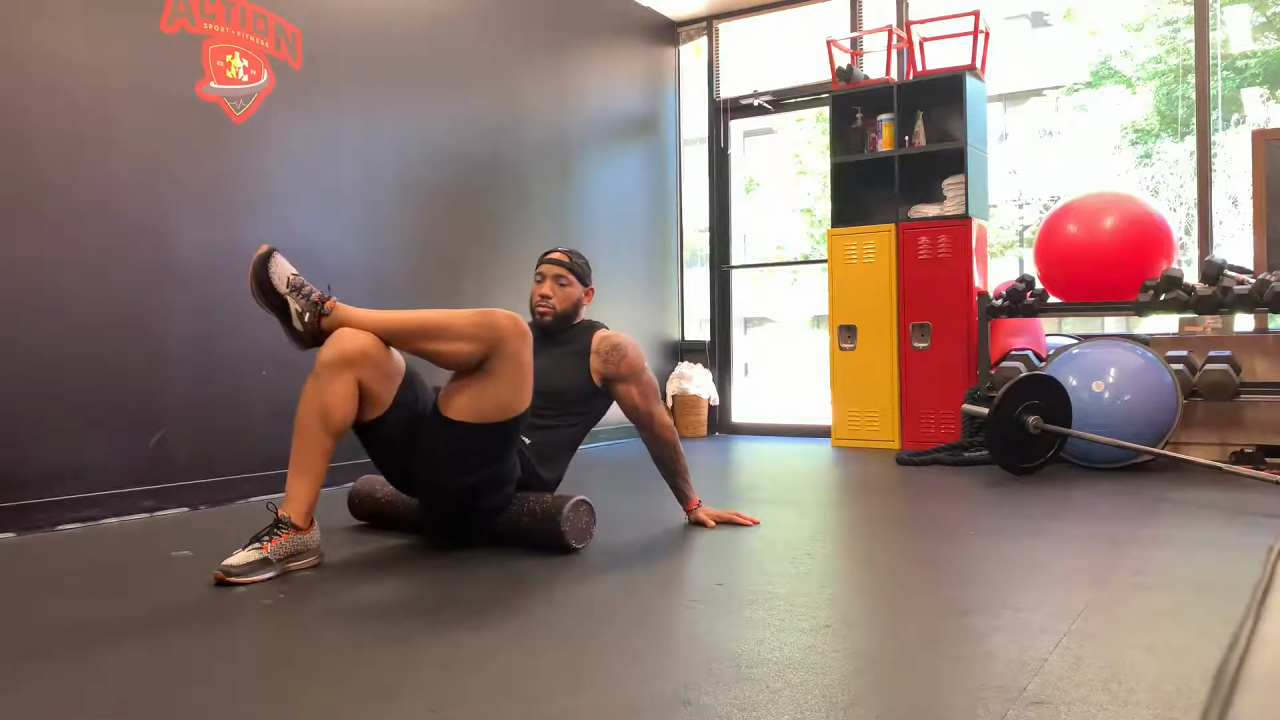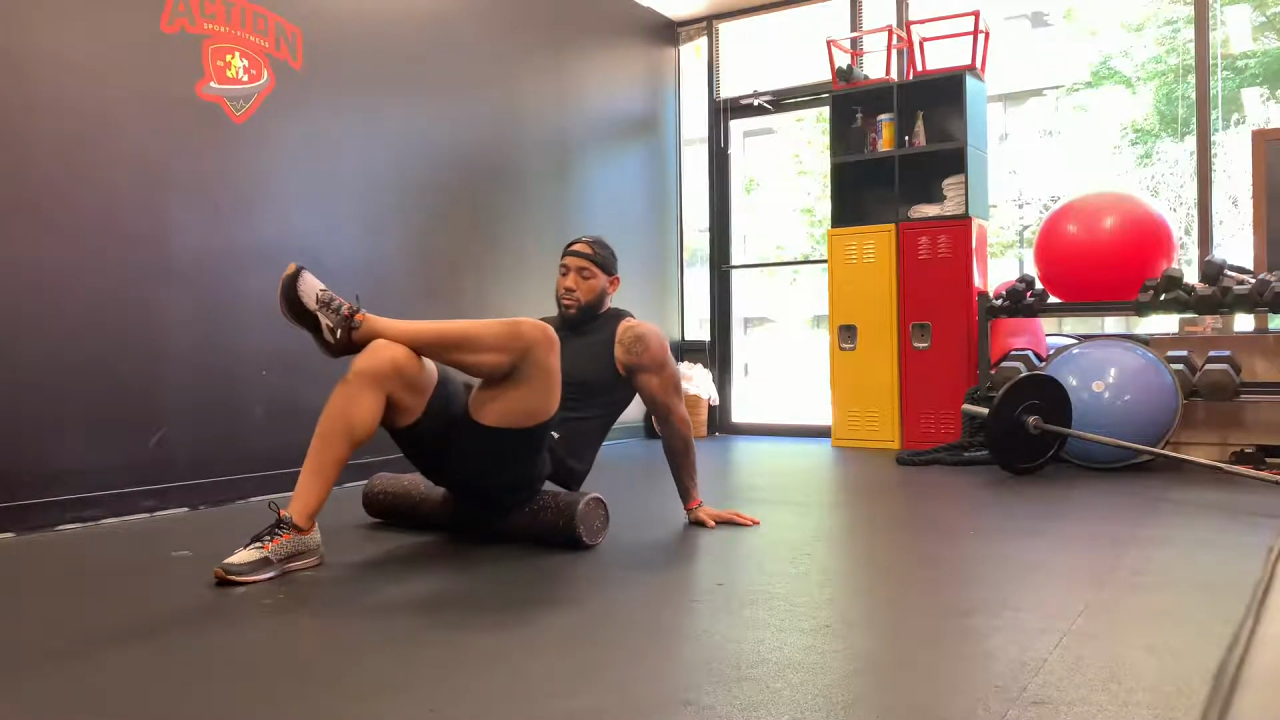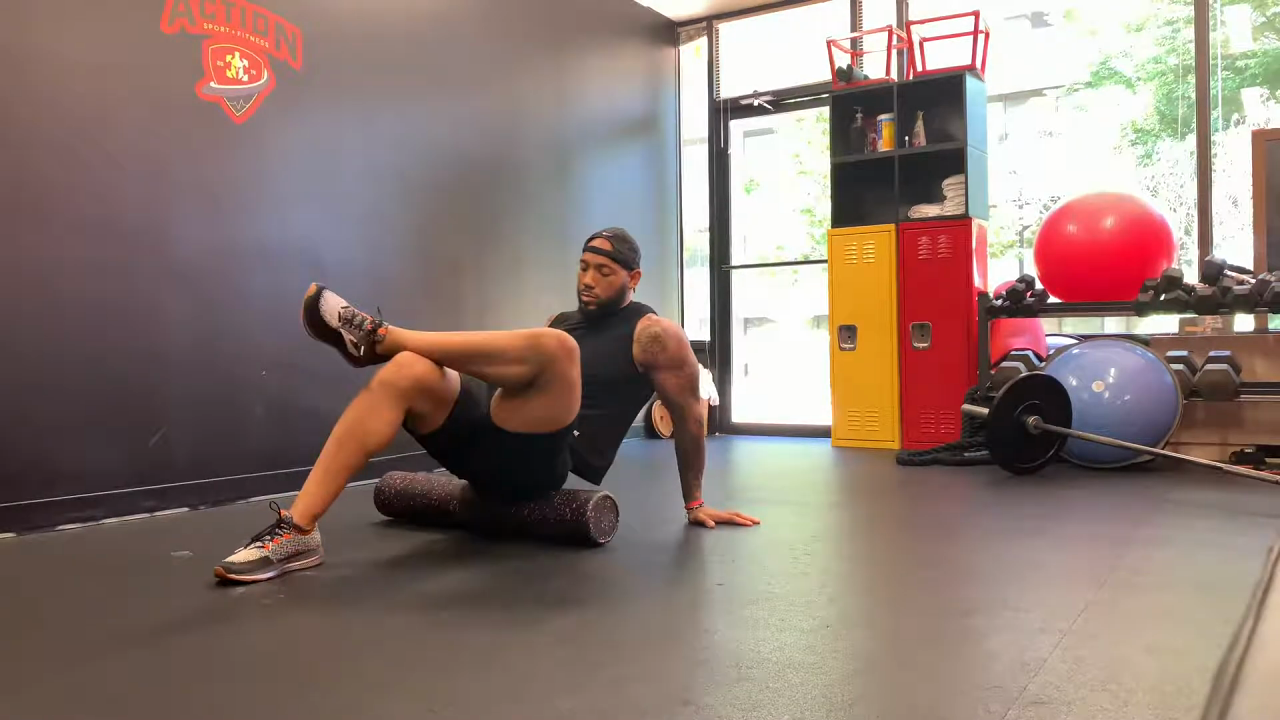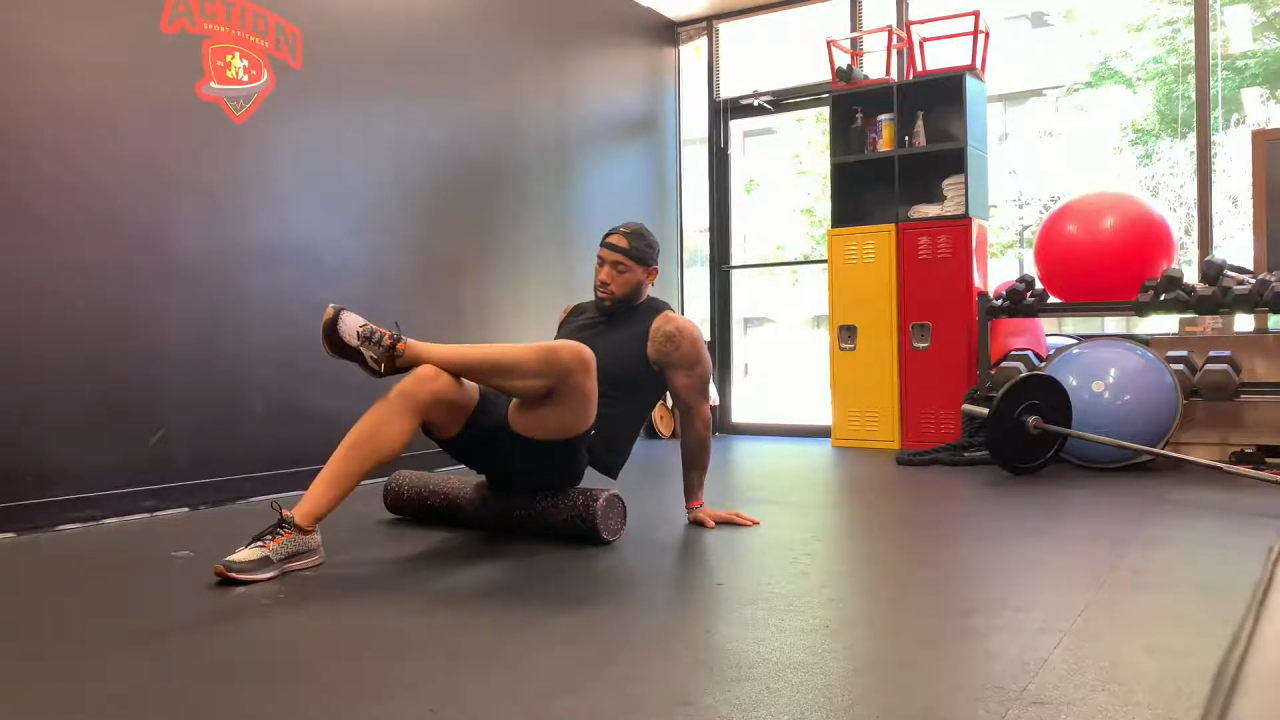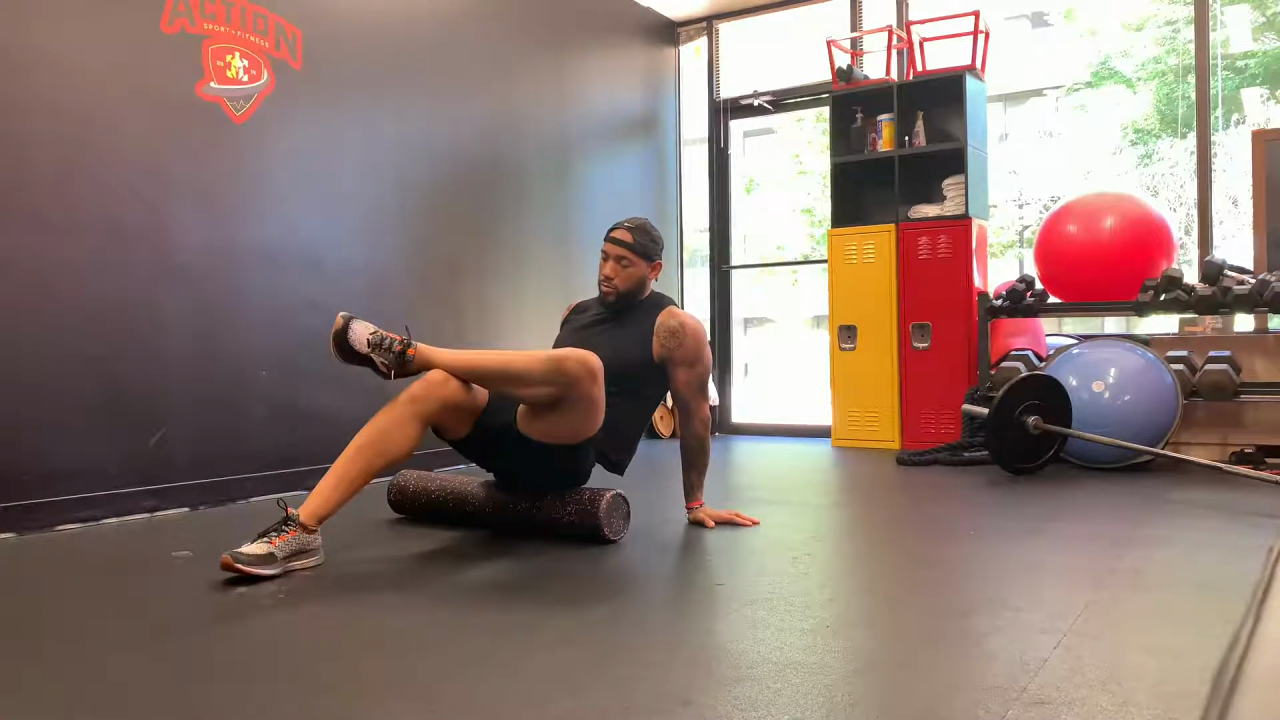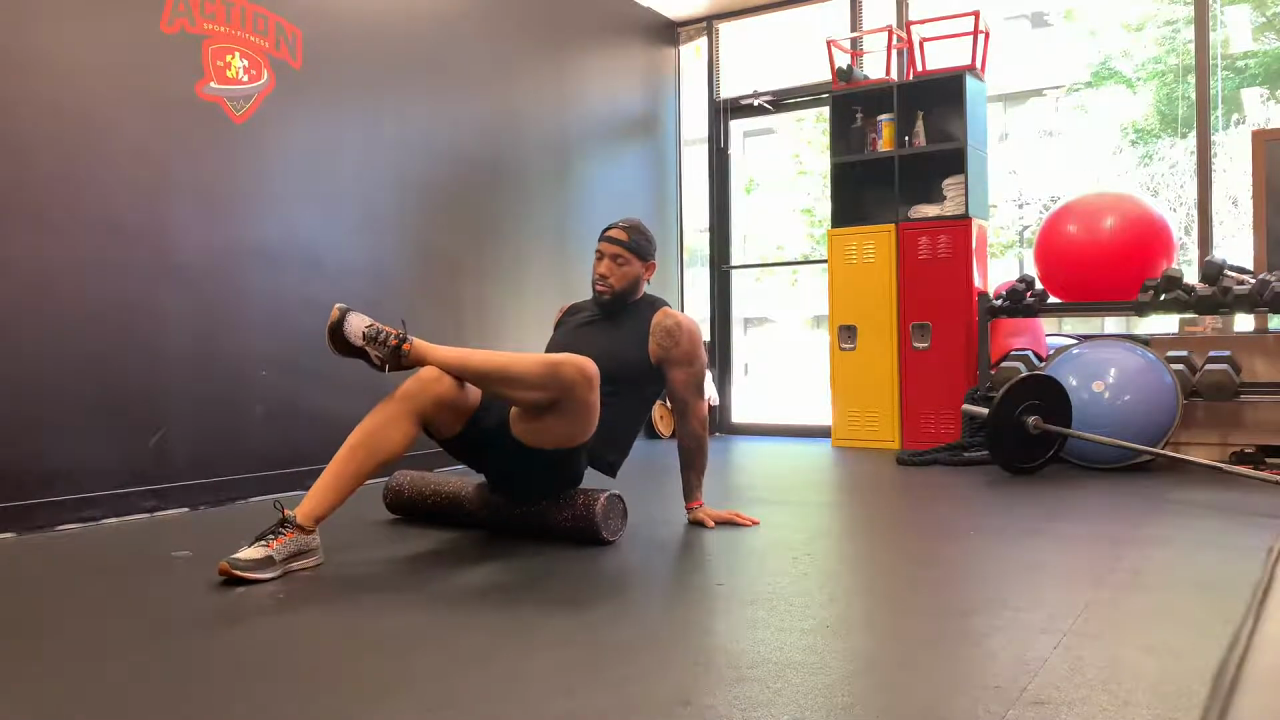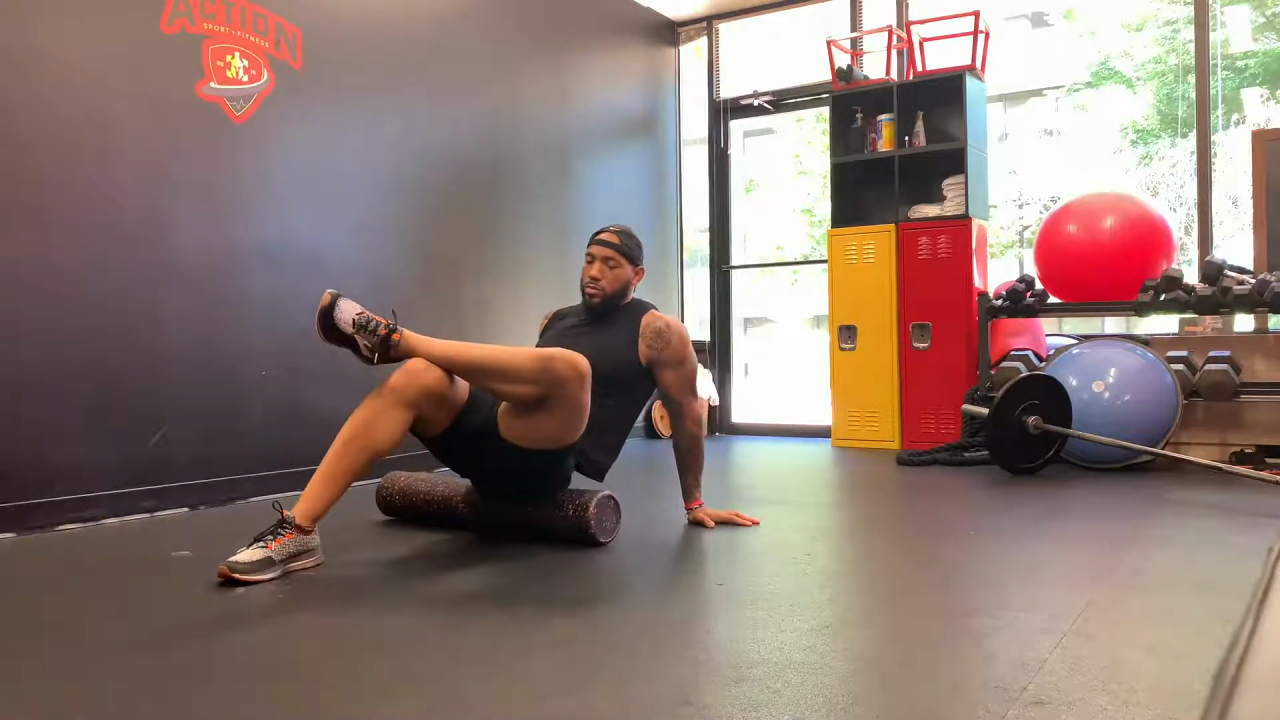
dt=0.3s
person 1, frame 1
left shoulder: (608, 349)
right shoulder: (517, 347)
left elbow: (657, 424)
left wrist: (691, 503)
left hip: (484, 473)
right hip: (430, 449)
left knee: (504, 327)
right knee: (348, 350)
left ankle: (323, 312)
right ankle: (295, 530)
person 1, frame 2
left shoulder: (634, 338)
right shoulder: (550, 328)
left elbow: (673, 417)
left wrist: (692, 502)
left hip: (515, 465)
right hip: (463, 446)
left knee: (532, 336)
right knee: (383, 362)
left ankle: (357, 324)
right ankle: (296, 530)
person 1, frame 3
left shoulder: (653, 335)
right shoulder: (562, 321)
left elbow: (688, 415)
left wrist: (694, 502)
left hip: (539, 461)
right hip: (489, 439)
left knee: (555, 347)
right knee: (407, 372)
left ankle: (381, 335)
right ankle: (297, 530)
person 1, frame 4
left shoulder: (670, 333)
right shoulder: (576, 314)
left elbow: (695, 415)
left wrist: (695, 502)
left hip: (557, 457)
right hip: (508, 433)
left knee: (574, 357)
right knee: (425, 385)
left ankle: (400, 347)
right ankle: (298, 530)
person 1, frame 5
left shoulder: (674, 328)
right shoulder: (578, 312)
left elbow: (695, 414)
left wrist: (695, 503)
left hip: (564, 457)
right hip: (515, 431)
left knee: (581, 365)
right knee: (435, 390)
left ankle: (411, 352)
right ankle: (302, 529)
person 1, frame 6
left shoulder: (668, 328)
right shoulder: (571, 314)
left elbow: (692, 413)
left wrist: (695, 503)
left hip: (557, 460)
right hip: (507, 429)
left knee: (577, 370)
right knee: (428, 385)
left ankle: (406, 346)
right ankle: (300, 530)
person 1, frame 7
left shoulder: (657, 332)
right shoulder: (558, 319)
left elbow: (687, 415)
left wrist: (694, 502)
left hip: (544, 462)
right hip: (493, 435)
left knee: (569, 366)
right knee: (417, 378)
left ankle: (396, 338)
right ankle: (298, 531)
